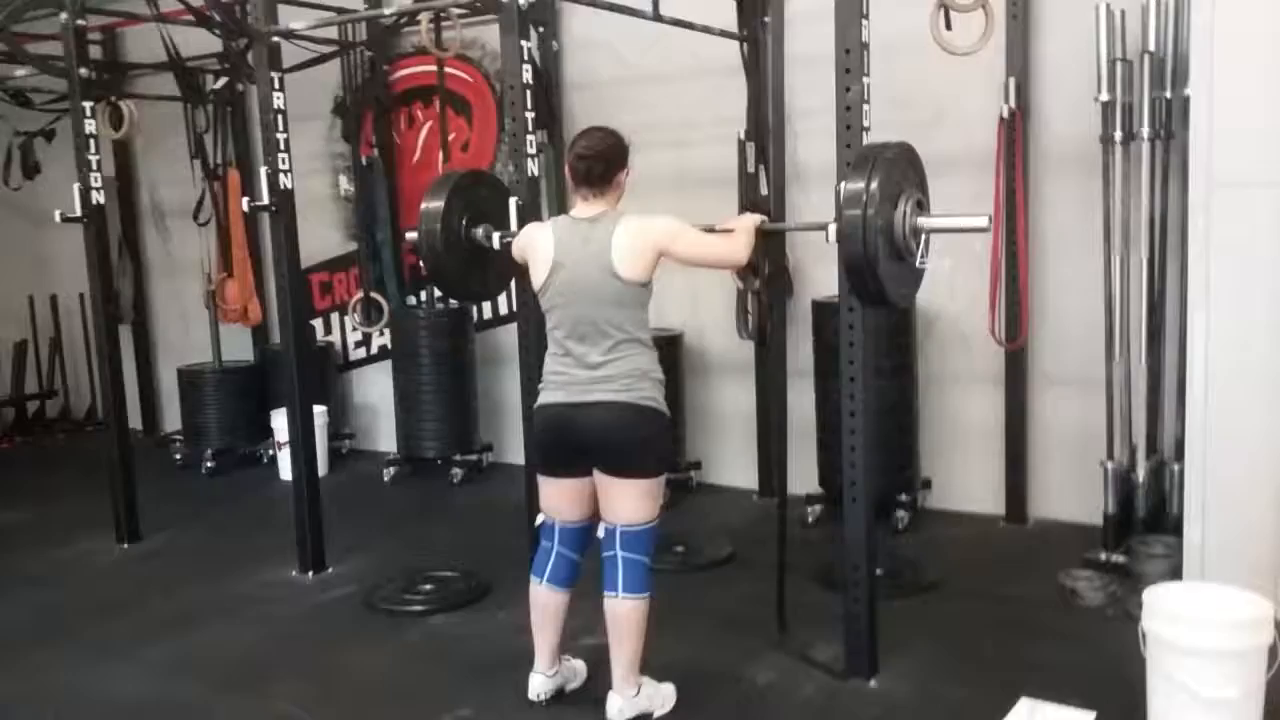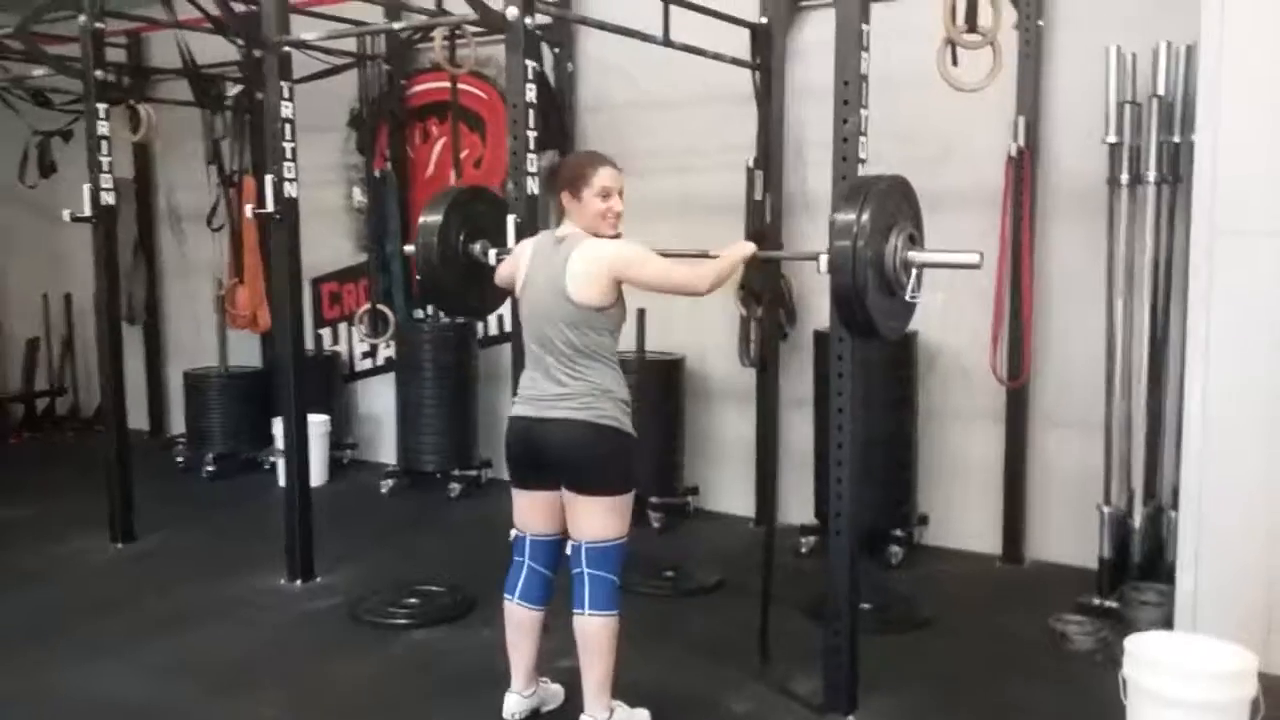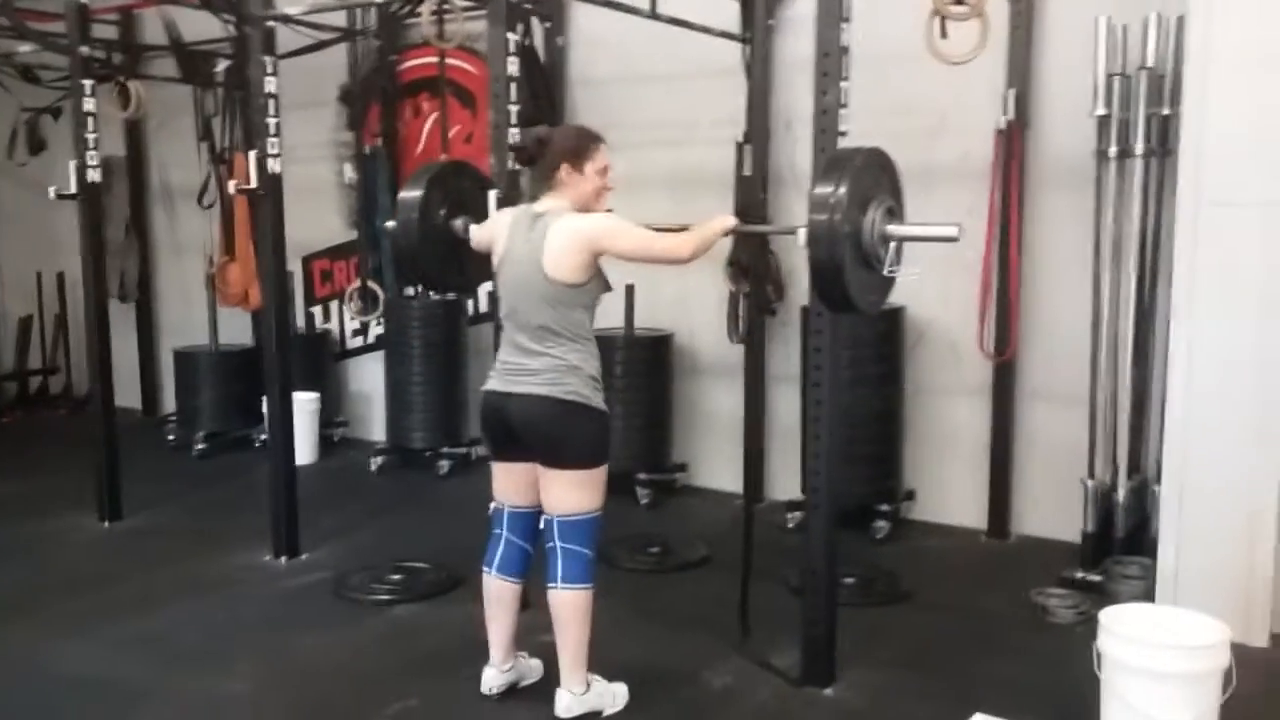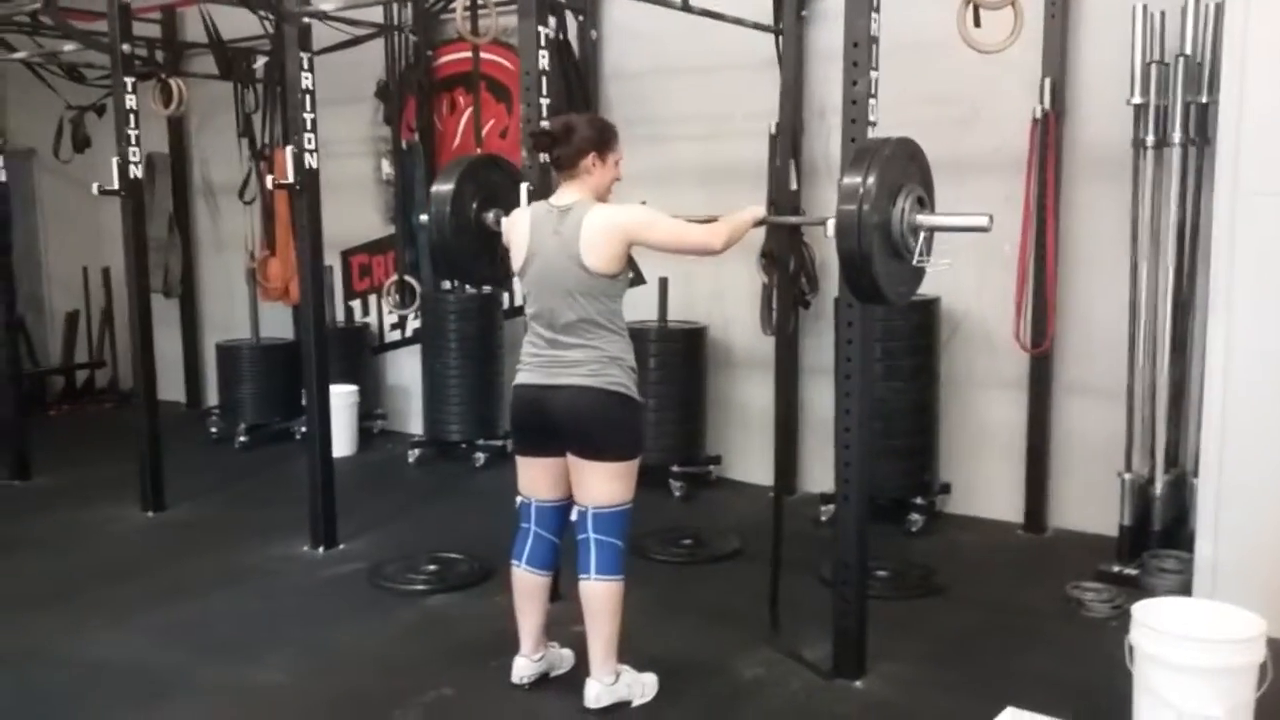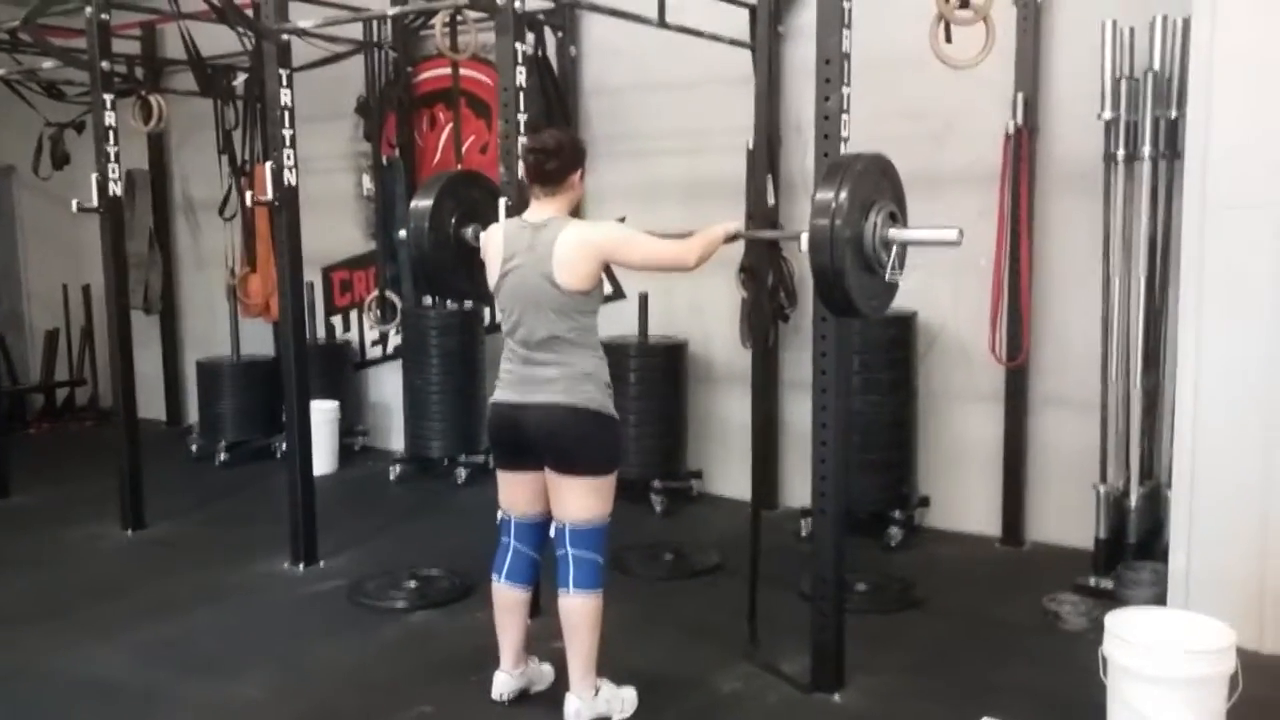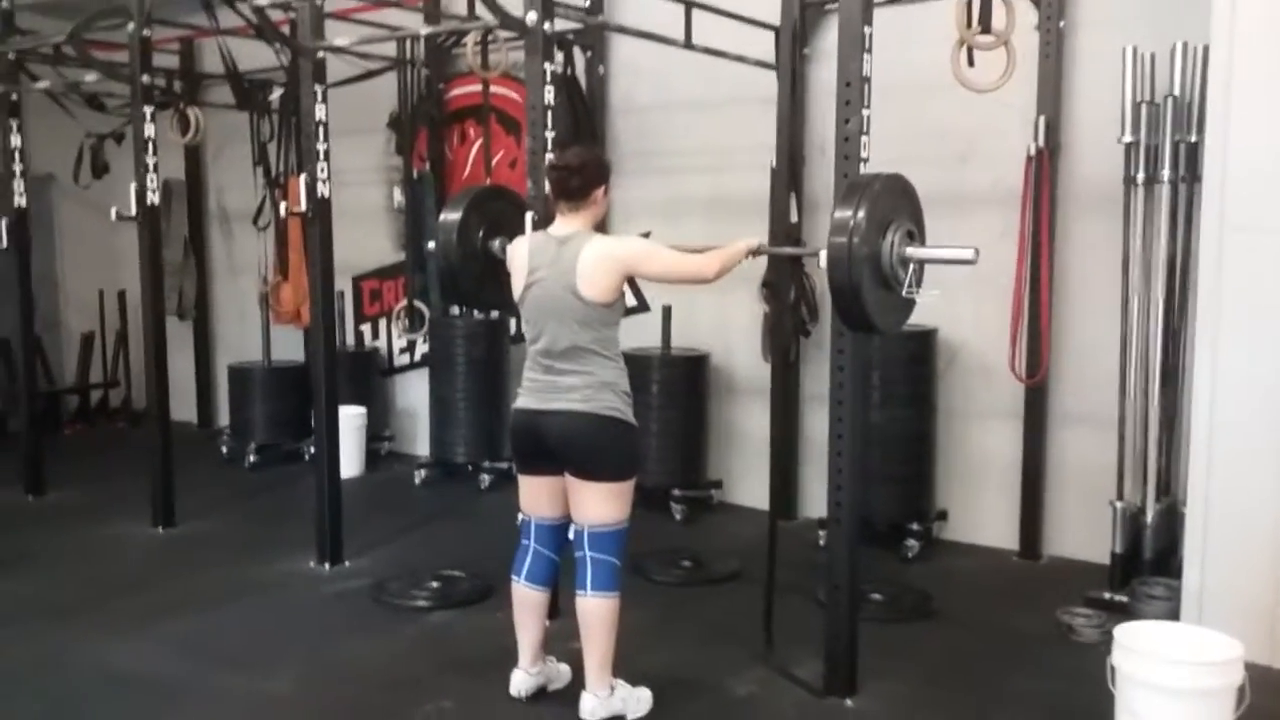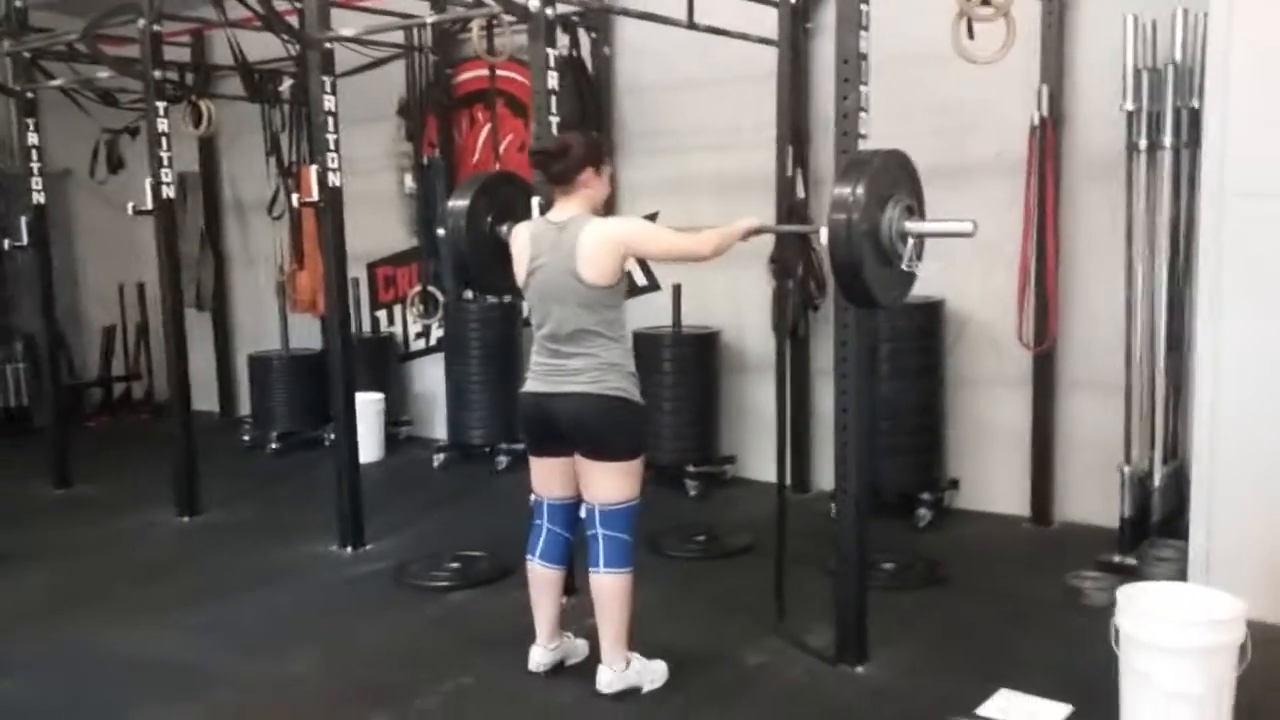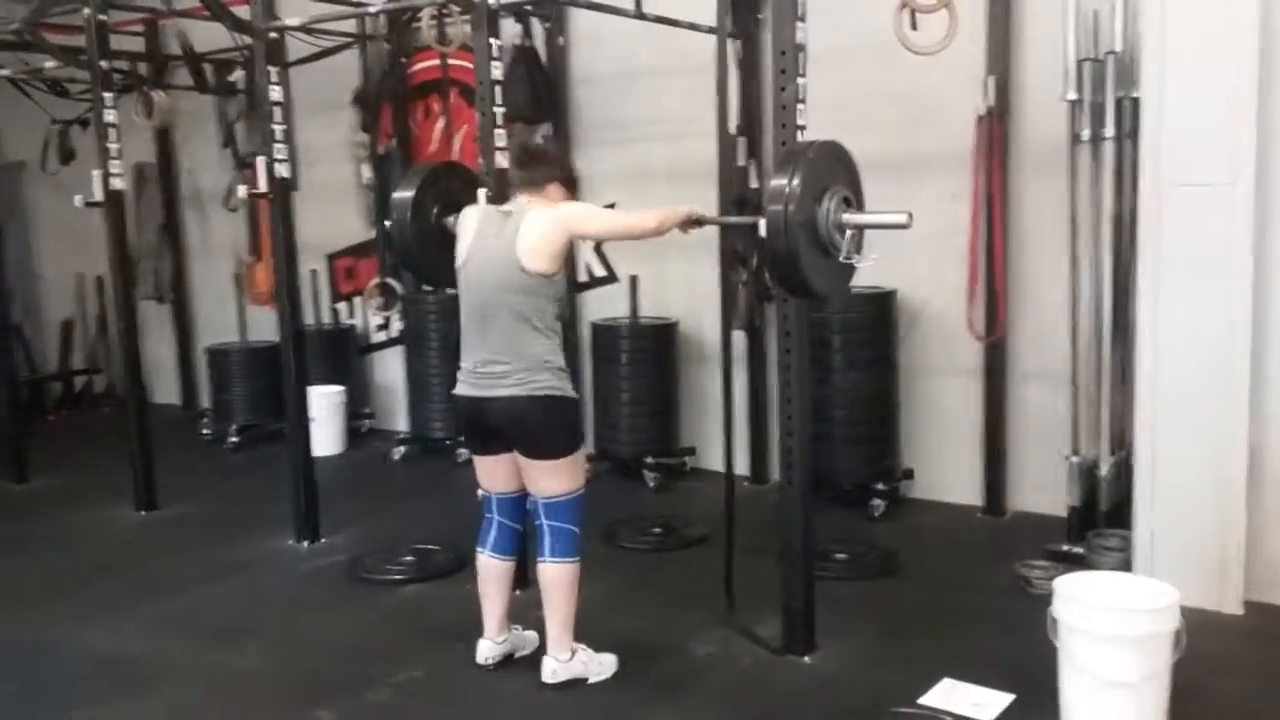
dt=0.4s
person 1, frame 1
left shoulder: (539, 238)
right shoulder: (644, 232)
left elbow: (512, 246)
right elbow: (734, 254)
right wrist: (747, 223)
left hip: (557, 413)
right hip: (628, 415)
left knee: (558, 542)
right knee: (627, 552)
left ankle: (545, 671)
person 1, frame 2
left shoulder: (532, 250)
right shoulder: (609, 256)
left elbow: (501, 276)
right elbow: (699, 281)
right wrist: (739, 253)
left hip: (528, 426)
right hip: (590, 432)
left knee: (532, 559)
right knee: (597, 572)
person 1, frame 3
left shoulder: (505, 224)
right shoulder: (585, 230)
left elbow: (474, 236)
right elbow: (680, 248)
right wrist: (720, 225)
left hip: (503, 399)
right hip: (563, 407)
left knee: (510, 532)
right knee: (572, 545)
left ankle: (500, 664)
person 1, frame 4
left shoulder: (521, 223)
right shoulder: (615, 221)
right elbow: (712, 239)
right wrist: (749, 215)
left hip: (533, 394)
right hip: (598, 399)
left knee: (537, 525)
right knee: (602, 536)
left ankle: (530, 654)
right ankle: (605, 679)
person 1, frame 5
left shoulder: (494, 239)
right shoulder: (589, 240)
right elbow: (684, 255)
right wrist: (723, 230)
left hip: (510, 410)
right hip: (574, 415)
left knee: (517, 540)
right knee: (581, 551)
left ankle: (511, 671)
person 1, frame 6
left shoulder: (521, 251)
right shoulder: (612, 253)
right elbow: (704, 268)
right wrist: (744, 246)
left hip: (531, 417)
right hip: (594, 423)
left knee: (537, 543)
right knee: (598, 555)
left ankle: (528, 669)
person 1, frame 7
left shoulder: (522, 237)
right shoulder: (611, 234)
right elbow: (701, 247)
right wrist: (743, 226)
left hip: (541, 400)
right hip: (603, 404)
left knee: (550, 522)
right knee: (610, 532)
left ankle: (546, 645)
right ankle: (616, 666)
person 1, frame 8
left shoulder: (471, 222)
right shoulder: (556, 220)
right elbow: (642, 223)
right wrist: (682, 215)
left hip: (475, 398)
right hip: (535, 400)
left knee: (500, 517)
right knee: (559, 525)
left ankle: (495, 638)
right ankle: (563, 657)
